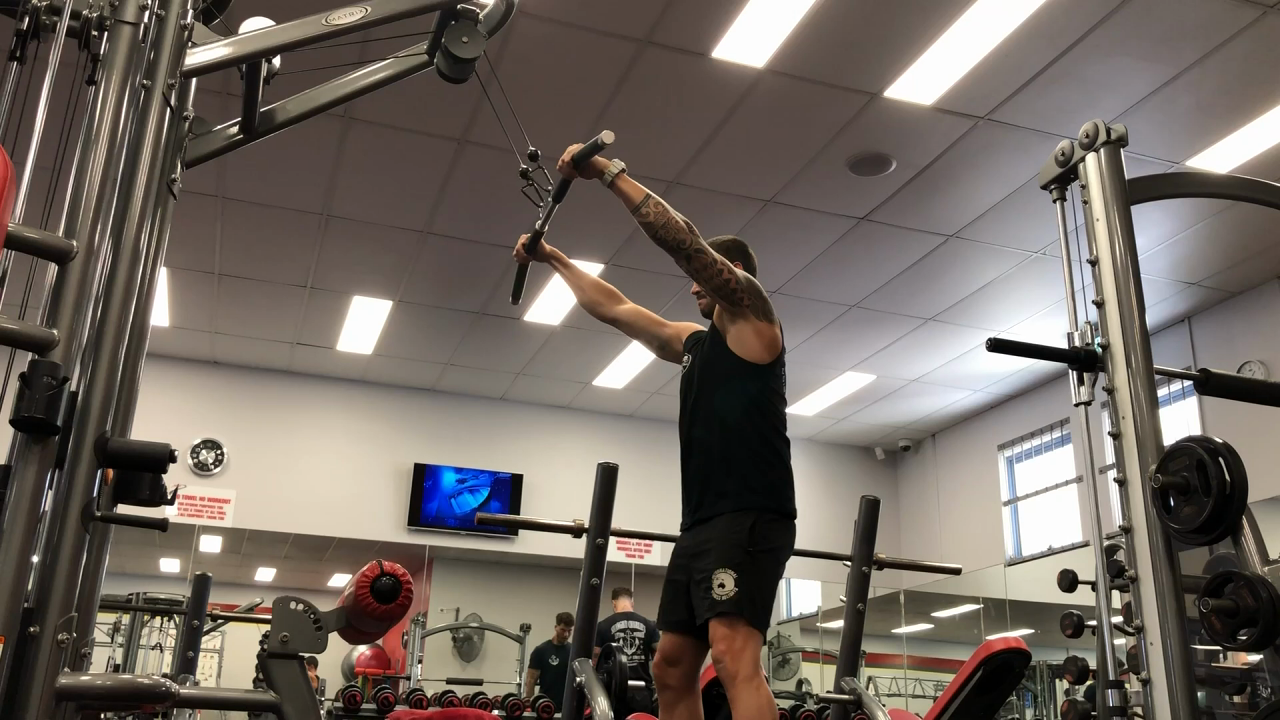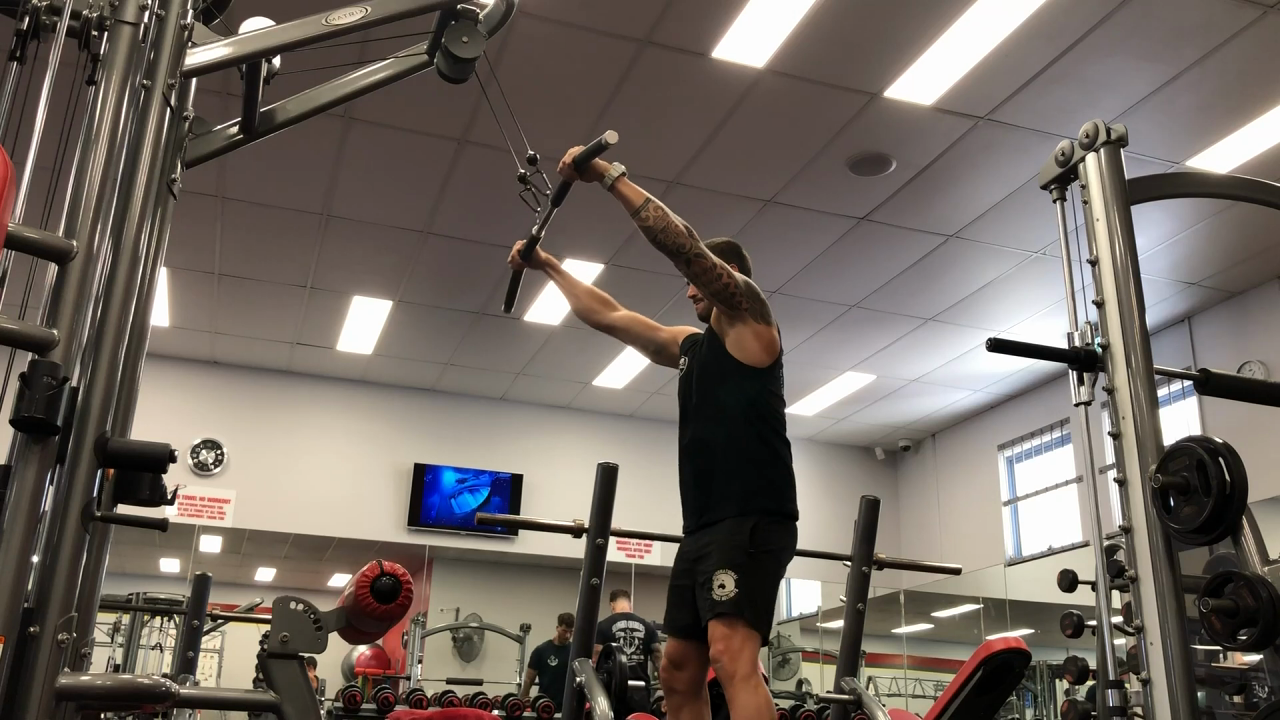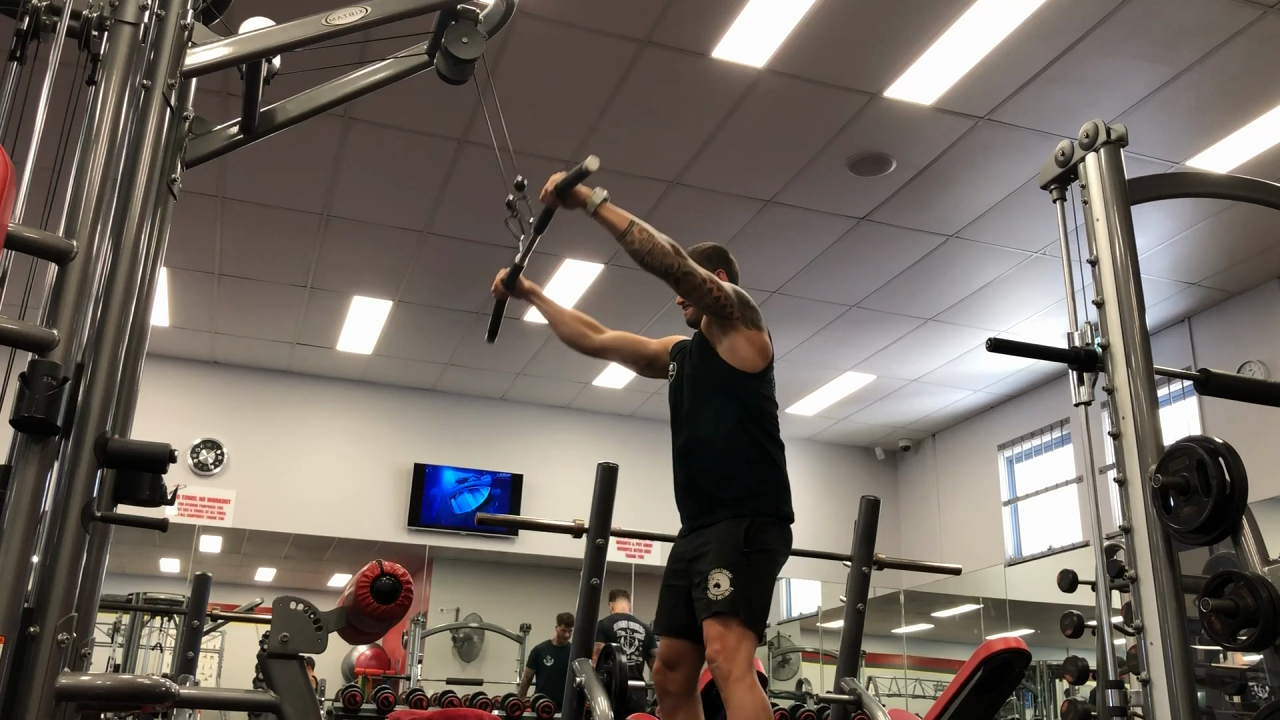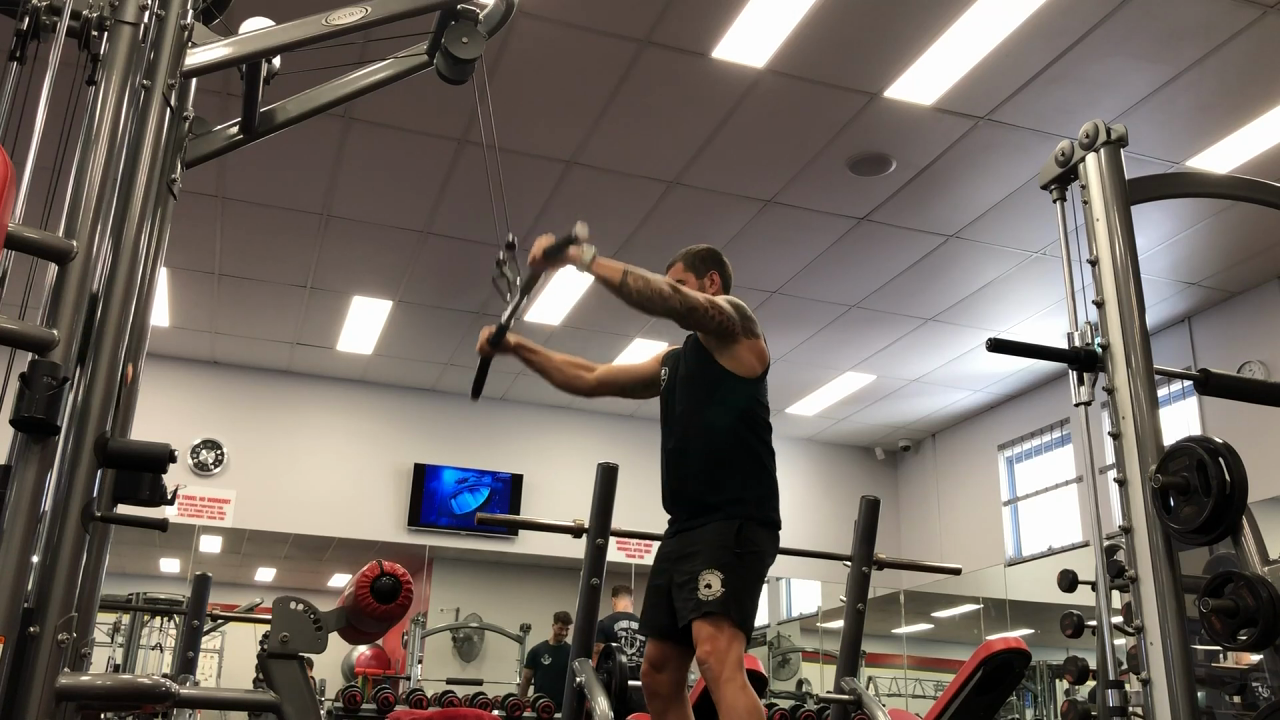
dt=0.2s
person 1, frame 1
left shoulder: (750, 315)
right shoulder: (693, 342)
left elbow: (684, 242)
right elbow: (614, 308)
left wrist: (608, 171)
right wrist: (556, 260)
left hip: (749, 519)
right hip: (701, 525)
left knee: (734, 658)
right knee: (672, 668)
person 1, frame 2
left shoulder: (748, 316)
right shoulder: (689, 346)
left elbow: (682, 244)
right elbow: (609, 317)
left wrist: (608, 174)
right wrist: (549, 267)
left hip: (752, 521)
right hip: (704, 528)
left knee: (733, 658)
right knee: (680, 672)
person 1, frame 3
left shoulder: (739, 320)
right shoulder: (680, 353)
left elbow: (668, 260)
right elbow: (599, 340)
left wrist: (590, 200)
right wrist: (532, 295)
left hip: (747, 522)
right hip: (698, 529)
left knee: (727, 657)
right knee: (672, 673)
person 1, frame 4
left shoulder: (733, 320)
right shoulder: (673, 361)
left elbow: (658, 294)
right elbow: (592, 379)
left wrist: (577, 254)
right wrist: (518, 346)
left hip: (734, 523)
right hip: (685, 529)
left knee: (718, 658)
right knee: (660, 675)
